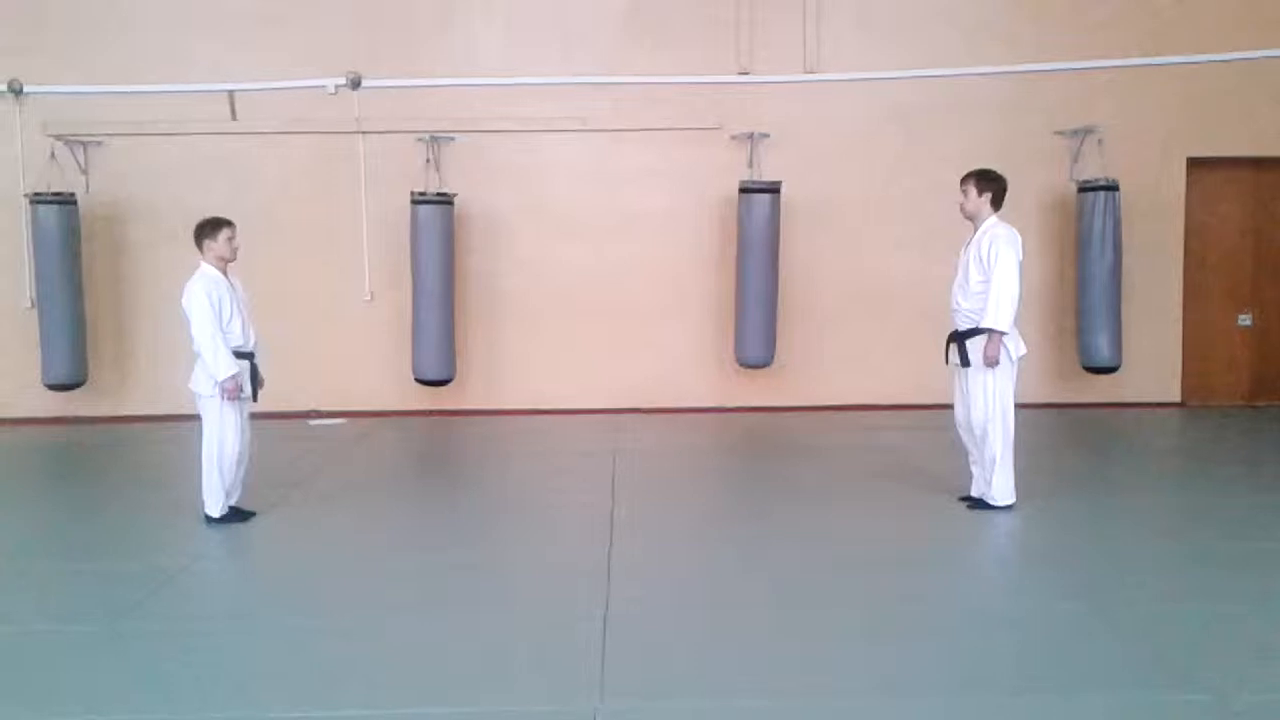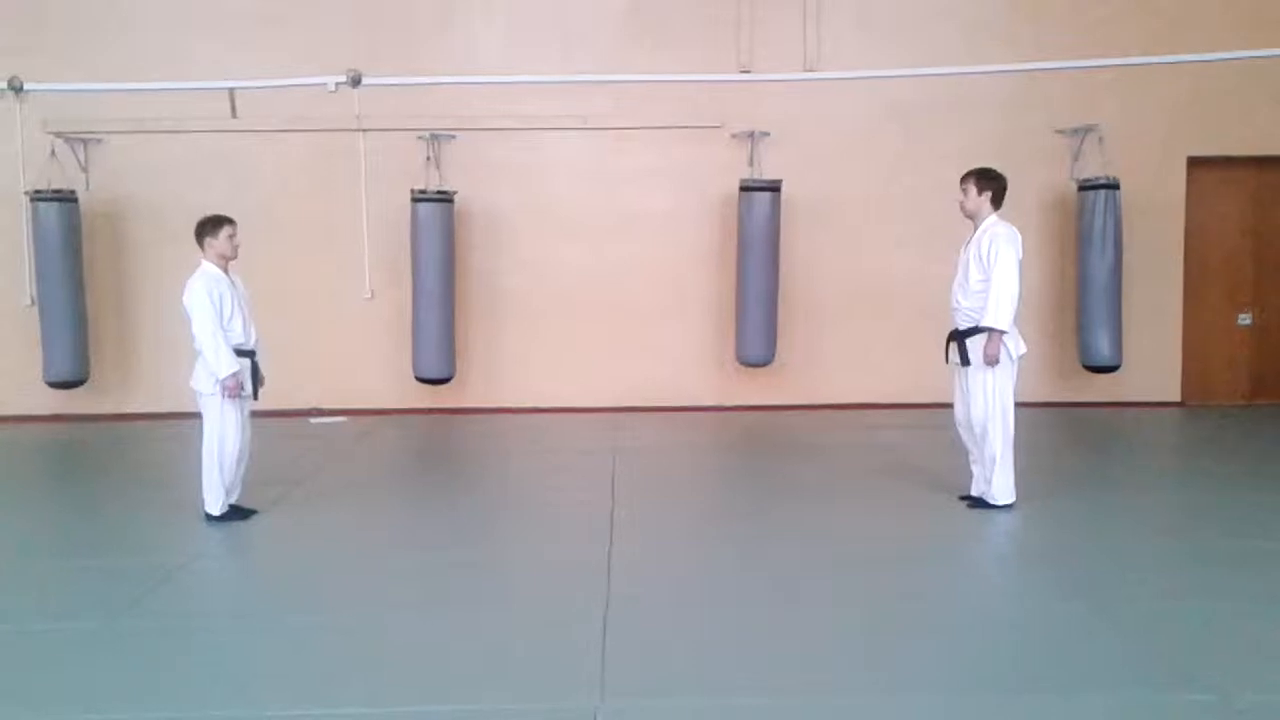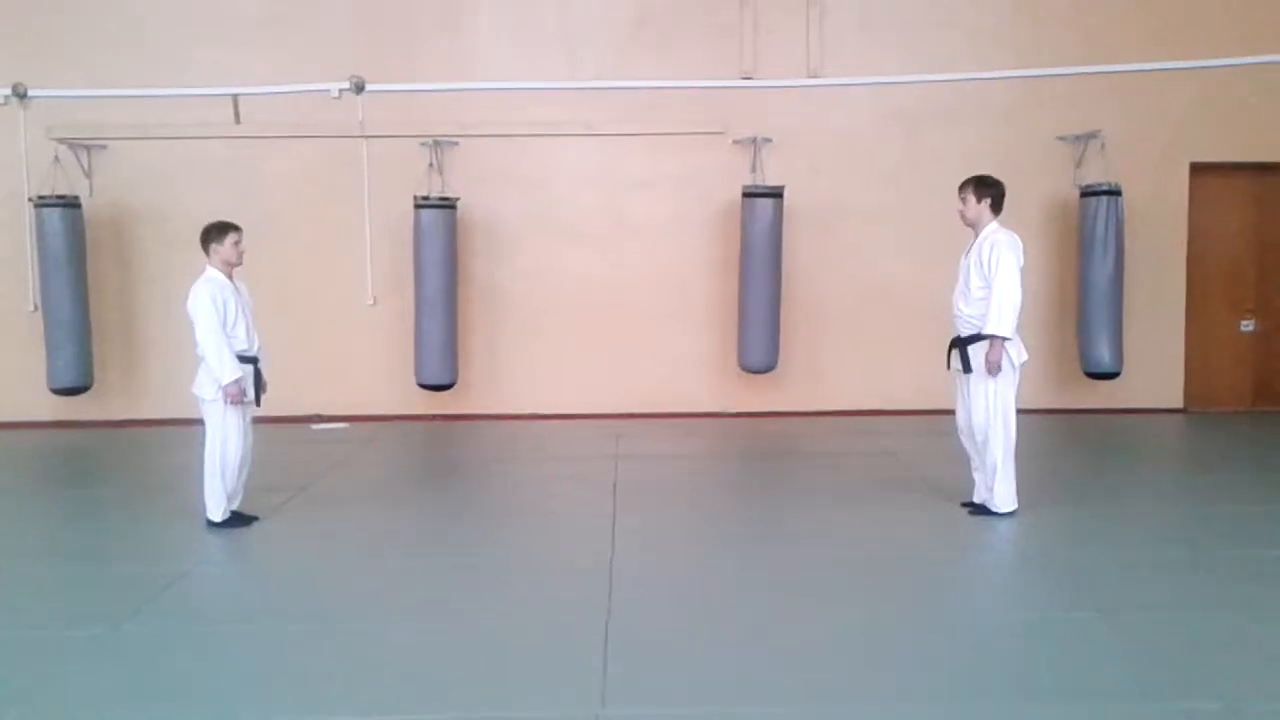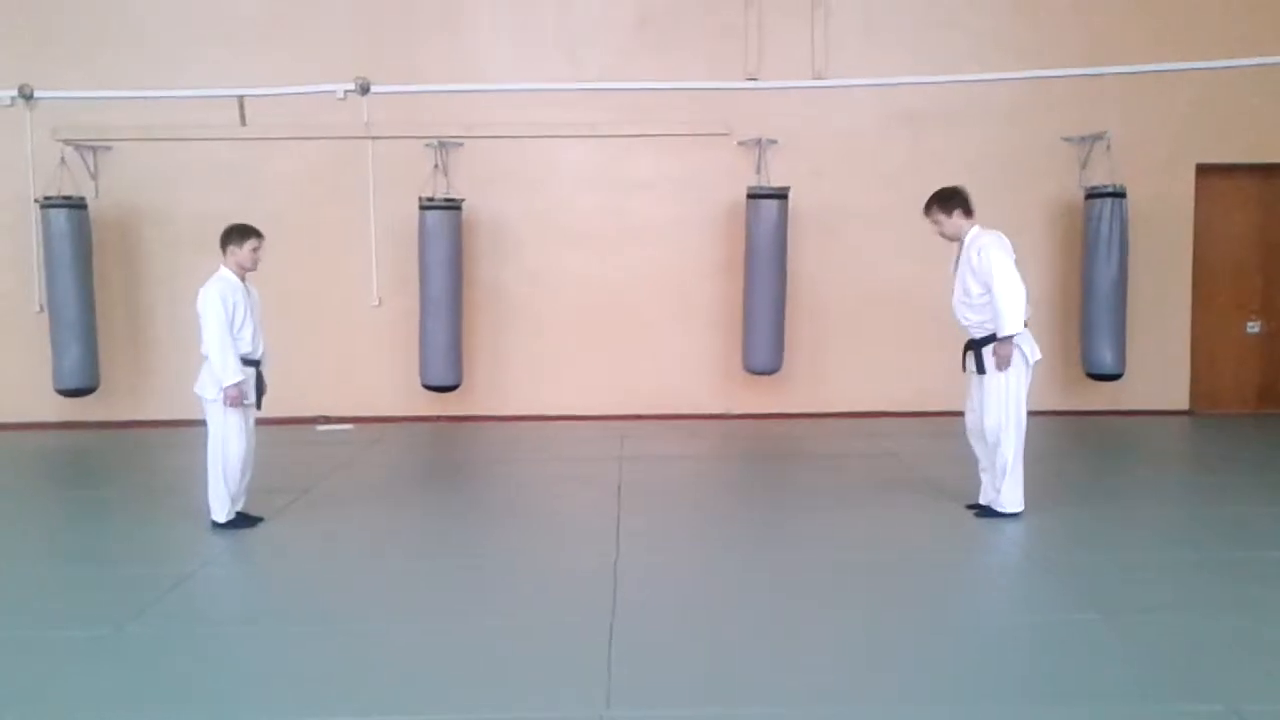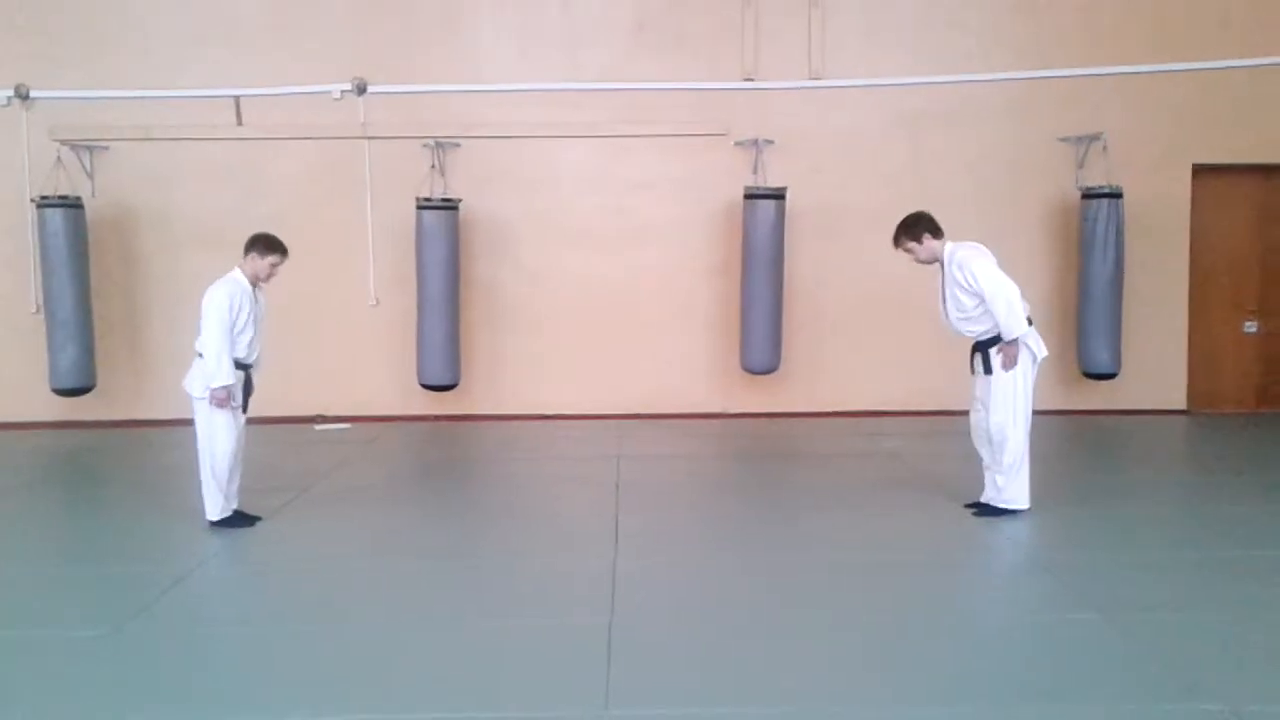
dt=0.3s
person 1, frame 1
left shoulder: (1000, 236)
right shoulder: (978, 238)
left elbow: (1005, 290)
left wrist: (994, 338)
left hip: (988, 342)
right hip: (968, 341)
left knee: (990, 418)
right knee: (968, 418)
left ankle: (999, 494)
right ankle: (983, 487)
person 1, frame 2
left shoulder: (1000, 235)
right shoulder: (977, 237)
left elbow: (1005, 289)
left wrist: (994, 337)
left hip: (988, 341)
right hip: (968, 341)
left knee: (990, 418)
right knee: (968, 417)
left ankle: (998, 493)
right ankle: (983, 487)
person 1, frame 3
left shoulder: (1001, 241)
right shoulder: (978, 244)
left elbow: (1007, 296)
left wrist: (997, 344)
left hip: (990, 348)
right hip: (970, 348)
left knee: (991, 425)
right knee: (970, 424)
left ankle: (1001, 500)
right ankle: (986, 494)
person 1, frame 4
left shoulder: (988, 244)
right shoulder: (968, 249)
left elbow: (1011, 291)
left wrist: (1007, 340)
left hip: (1004, 348)
right hip: (982, 349)
left knee: (1001, 425)
right knee: (979, 424)
left ankle: (1008, 501)
right ankle: (992, 494)
person 1, frame 5
left shoulder: (966, 257)
right shoulder: (950, 264)
left elbow: (1005, 295)
left wrist: (1011, 342)
right wrist: (990, 347)
left hip: (1010, 347)
right hip: (989, 349)
left knee: (1005, 424)
right knee: (983, 423)
left ankle: (1010, 498)
right ankle: (994, 493)
person 2, frame 1
left shoulder: (230, 282)
right shoulder: (201, 286)
right elbow: (208, 337)
left wrist: (252, 369)
right wrist: (227, 375)
left hip: (239, 371)
right hip: (219, 377)
left knee: (238, 442)
right knee: (223, 443)
left ankle: (228, 502)
right ankle: (216, 509)
person 2, frame 2
left shoulder: (232, 281)
right shoulder: (201, 284)
right elbow: (209, 335)
left wrist: (253, 367)
right wrist: (227, 373)
left hip: (239, 370)
right hip: (220, 374)
left knee: (238, 440)
right knee: (223, 442)
left ankle: (228, 500)
right ankle: (216, 507)
person 2, frame 3
left shoulder: (236, 287)
right shoulder: (206, 290)
right elbow: (212, 341)
left wrist: (256, 373)
right wrist: (230, 379)
left hip: (243, 376)
right hip: (223, 381)
left knee: (240, 447)
right knee: (225, 448)
left ankle: (230, 507)
right ankle: (217, 513)
person 2, frame 4
left shoulder: (247, 289)
right shoulder: (217, 290)
right elbow: (218, 341)
left wrist: (258, 376)
right wrist: (231, 382)
left hip: (246, 378)
right hip: (226, 382)
left knee: (243, 448)
right knee: (229, 449)
left ankle: (233, 508)
right ankle: (223, 514)
person 2, frame 5
left shoulder: (254, 293)
right shoulder: (224, 292)
right elbow: (215, 342)
left wrist: (246, 378)
right wrist: (220, 385)
left hip: (236, 378)
right hip: (216, 381)
left knee: (233, 446)
right knee: (219, 447)
left ankle: (228, 506)
right ankle: (218, 512)
